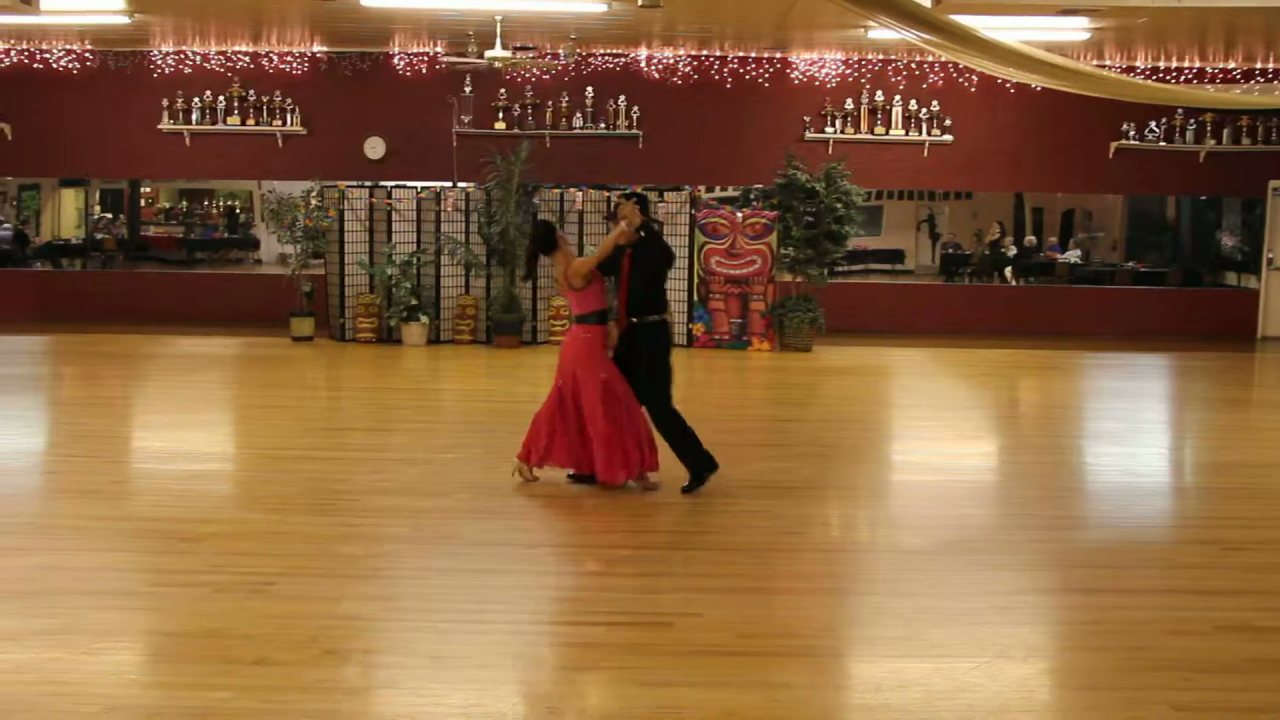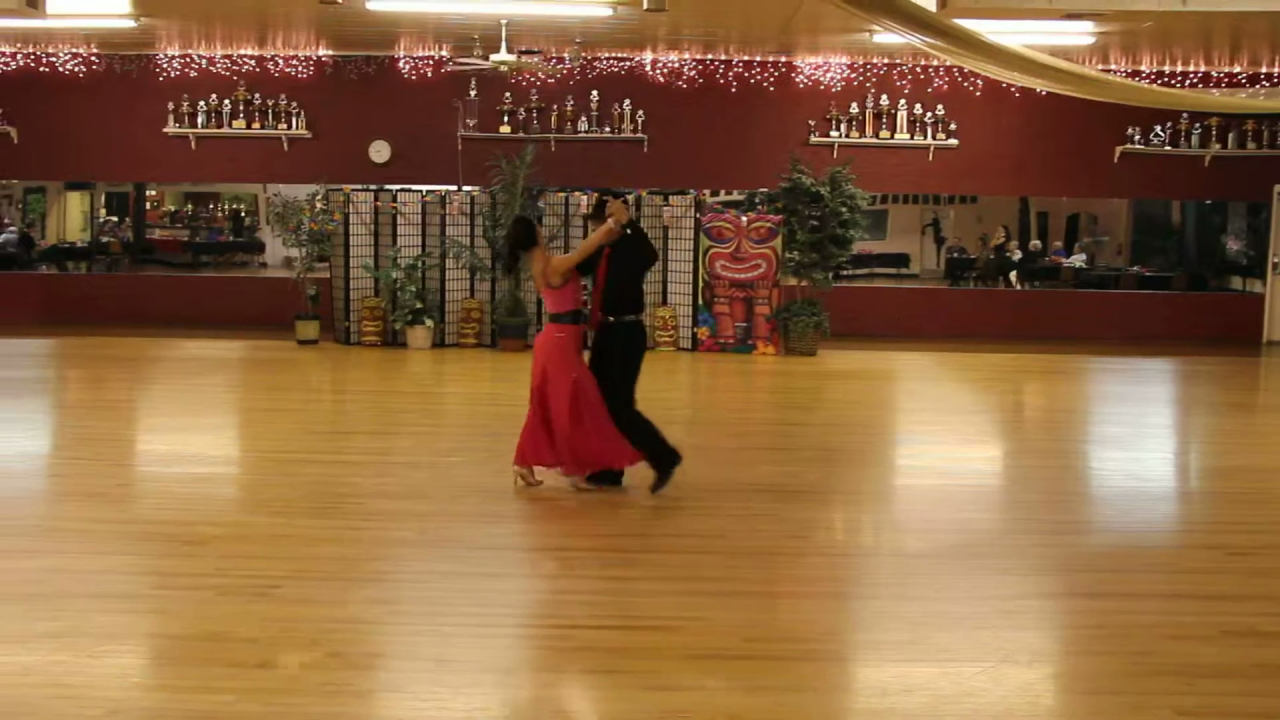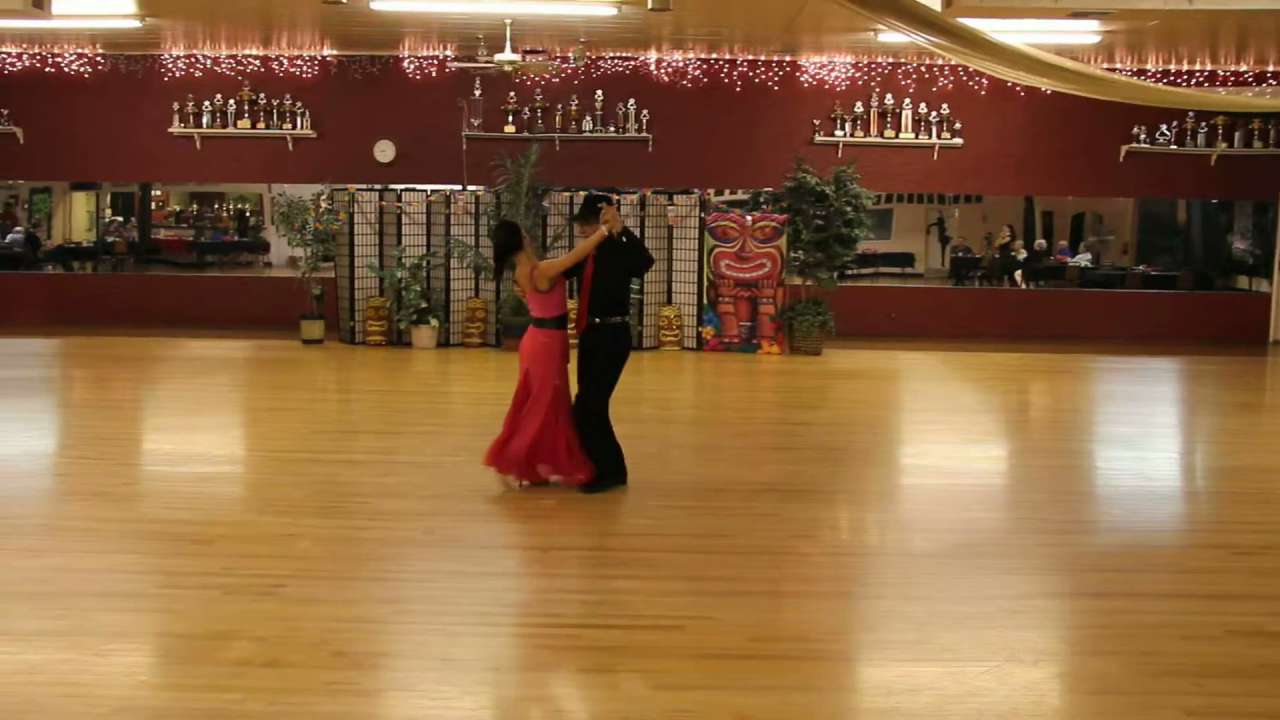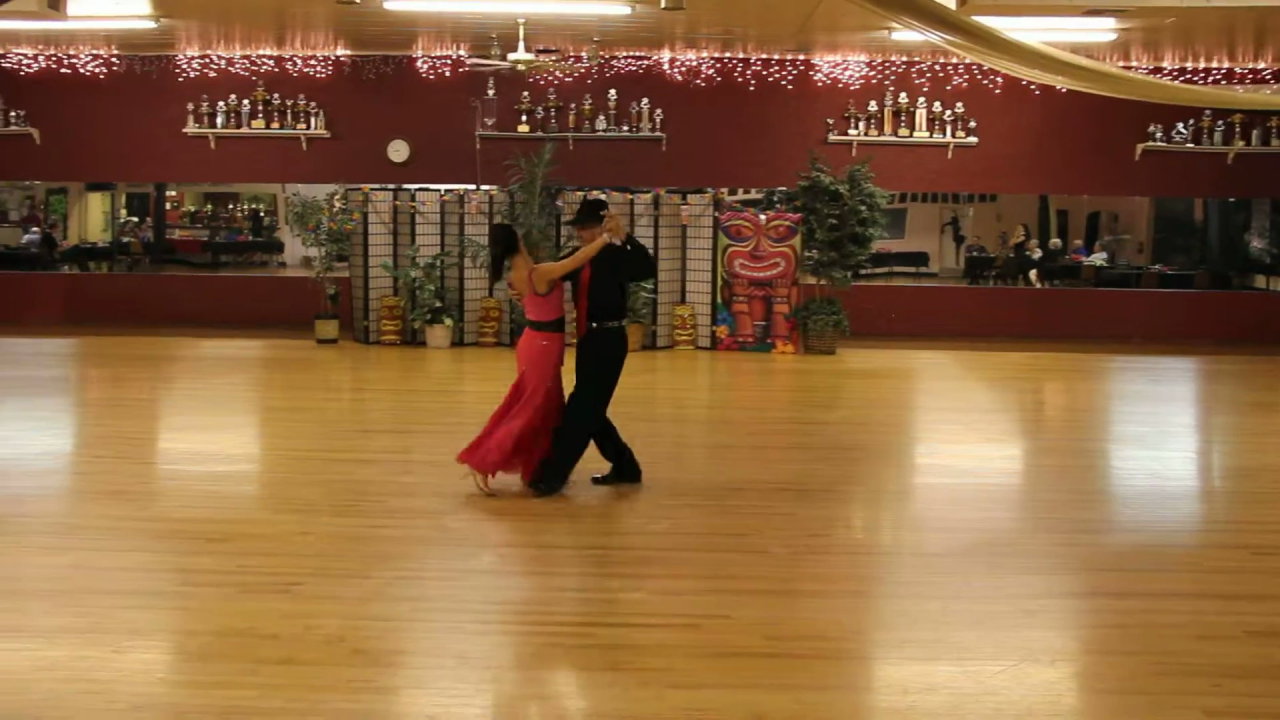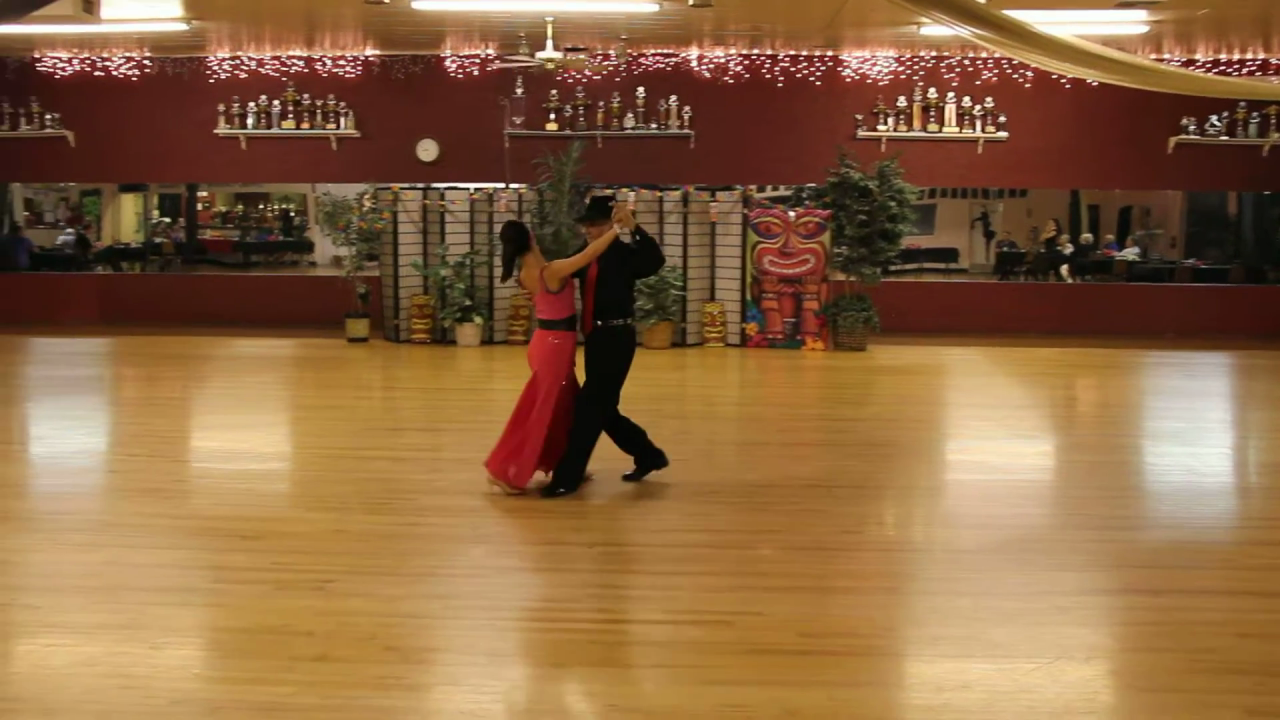
dt=0.2s
person 1, frame 1
left shoulder: (651, 249)
right shoulder: (621, 251)
left elbow: (666, 257)
right elbow: (597, 268)
left wrist: (639, 224)
left hip: (651, 334)
right hip: (630, 333)
left knee: (658, 406)
left ankle: (701, 465)
person 1, frame 2
left shoulder: (630, 250)
right shoulder: (599, 252)
left elbow: (650, 255)
right elbow: (574, 268)
left wrist: (625, 223)
left hip: (626, 333)
right hip: (604, 332)
left knee: (619, 405)
right knee: (599, 402)
left ankle: (664, 459)
right ankle: (608, 470)
person 1, frame 3
left shoulder: (618, 252)
right shoulder: (583, 254)
left elbow: (644, 262)
left wrist: (620, 230)
left hip: (612, 335)
right hip: (590, 334)
left knee: (588, 405)
right knee: (591, 406)
left ankle: (608, 470)
right ankle: (610, 470)
person 1, frame 4
left shoulder: (616, 257)
left elbow: (647, 268)
left wrist: (624, 237)
left hip: (609, 340)
right hip: (589, 339)
left knee: (581, 407)
right knee: (590, 408)
left ankle: (552, 474)
right ankle: (626, 466)
person 1, frame 5
left shoulder: (624, 254)
left elbow: (655, 261)
left wrist: (633, 227)
left hip: (615, 338)
right hip: (596, 337)
left knee: (590, 407)
right knee: (602, 408)
left ankle: (568, 477)
right ankle: (648, 456)
person 2, frame 1
left shoulder: (563, 270)
right shoulder: (575, 268)
left elbow: (599, 261)
right elbow: (601, 250)
left wrist: (623, 233)
right wrist: (624, 226)
left hip: (579, 339)
right hip: (587, 341)
left knee: (563, 403)
right knee: (611, 404)
left ankle: (528, 458)
right ankle: (631, 470)
person 2, frame 2
left shoulder: (539, 266)
right shoulder: (554, 266)
left elbow: (582, 256)
right elbow: (585, 248)
left wrist: (606, 236)
right wrist: (613, 222)
left hip: (554, 337)
right hip: (561, 340)
left knee: (548, 404)
right knee: (575, 403)
left ankle: (525, 464)
right ankle: (575, 469)
person 2, frame 3
left shoulder: (521, 272)
right shoulder: (541, 270)
left elbow: (566, 264)
right elbow: (579, 253)
right wrist: (605, 230)
left hip: (538, 340)
right hip: (547, 343)
left knee: (536, 408)
right knee: (545, 408)
left ankle: (529, 468)
right ankle: (505, 463)
person 2, frame 4
left shoulder: (515, 276)
right shoulder: (540, 273)
right elbow: (579, 259)
right wrist: (606, 236)
left hip: (534, 342)
right hip: (544, 346)
left knee: (546, 409)
right knee: (526, 411)
left ankle: (534, 467)
right ankle: (480, 463)
person 2, frame 5
left shoulder: (525, 275)
right shoulder: (552, 271)
right elbow: (589, 254)
right wrist: (616, 229)
left hip: (546, 341)
right hip: (556, 345)
left knee: (564, 406)
right knee: (539, 411)
right ankle: (503, 470)
